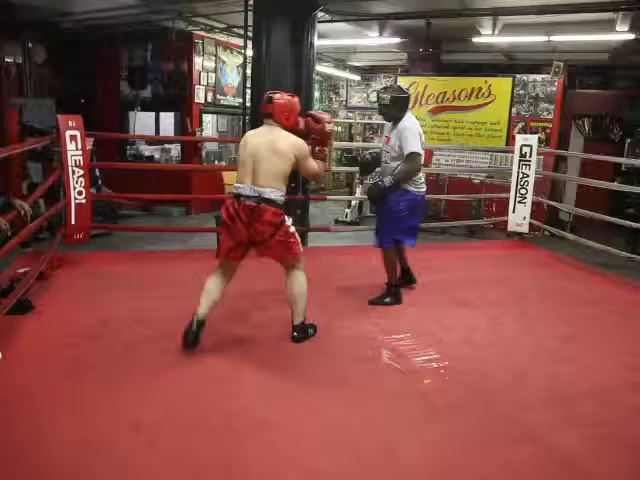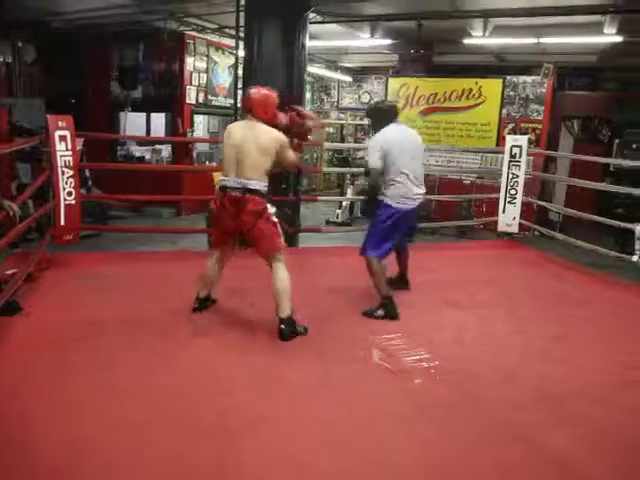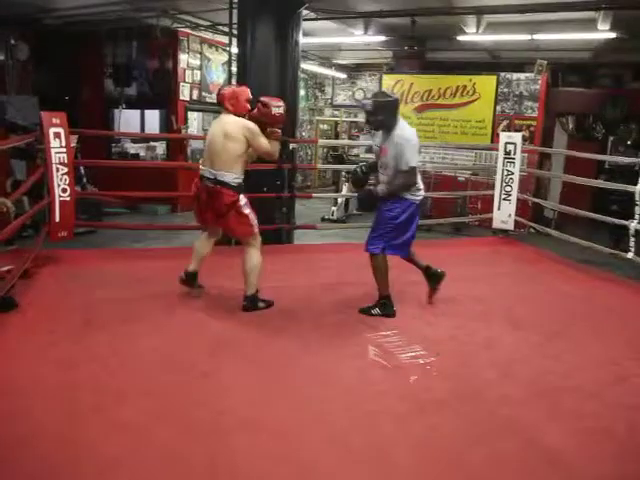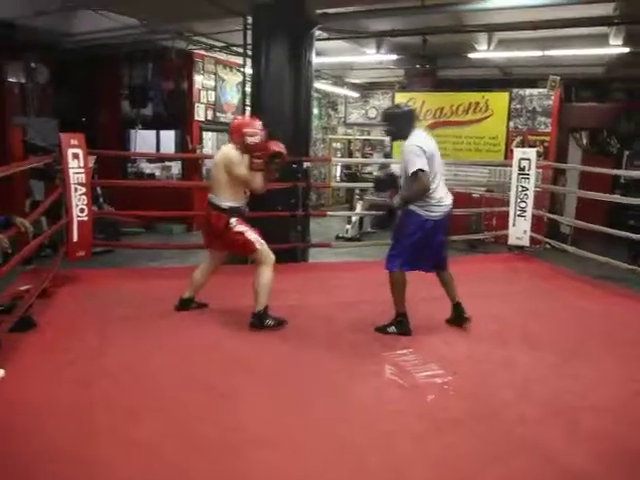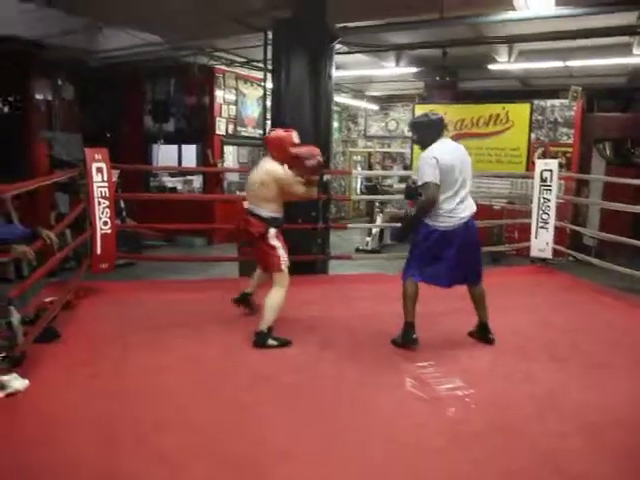
dt=0.3s
person 1, frame 1
left shoulder: (248, 137)
right shoulder: (296, 144)
right elbow: (317, 175)
right wrist: (320, 144)
left hip: (238, 208)
right hip: (269, 213)
left knee: (223, 270)
right knee: (295, 267)
left ankle: (198, 321)
right ankle: (299, 327)
person 1, frame 2
left shoulder: (230, 129)
right shoulder: (275, 136)
right elbow: (293, 164)
right wrist: (297, 139)
left hip: (226, 199)
right hip: (254, 204)
left knee: (220, 252)
right knee: (278, 261)
left ankle: (202, 298)
right ankle: (286, 322)
person 1, frame 3
left shoulder: (216, 125)
right shoulder: (246, 126)
right elbow: (272, 154)
left wrist: (266, 128)
right wrist: (274, 126)
left hip: (206, 187)
right hip: (228, 193)
left knee: (211, 233)
right knee: (252, 243)
left ankle: (190, 273)
right ankle: (251, 298)
person 1, frame 4
left shoulder: (239, 155)
right shoulder: (231, 154)
left elbow: (257, 187)
right elbow: (256, 186)
left wrist: (267, 159)
right wrist: (258, 158)
left hip: (215, 214)
right hip: (227, 218)
left knee: (213, 260)
right knee: (267, 259)
left ankle: (186, 299)
right ankle: (260, 315)
person 1, frame 5
left shoulder: (267, 164)
right shoulder: (278, 172)
left elbow: (291, 188)
right elbow: (310, 194)
left wrist: (305, 171)
right wrist: (311, 173)
left hip: (252, 221)
right hip: (265, 227)
left knee: (268, 264)
right knee: (280, 282)
left ankle: (246, 295)
right ankle: (263, 334)
person 2, frame 1
left shoulder: (407, 126)
right shoulder: (394, 124)
left elbow: (414, 165)
left wrist: (387, 183)
left hip: (405, 191)
right hip: (398, 189)
left knee: (388, 240)
right knee: (395, 235)
left ankle: (393, 290)
right ankle: (405, 274)
person 2, frame 2
left shoulder: (378, 140)
right shoulder: (415, 136)
left elbow: (374, 179)
left wrist: (372, 198)
left hip: (393, 202)
right hip: (414, 199)
left knee: (372, 251)
right knee: (399, 240)
left ankle: (387, 304)
right ankle: (402, 279)
person 2, frame 3
left shoulder: (404, 137)
right shoulder: (384, 130)
left elbow: (409, 179)
left wrist: (379, 191)
right wrist: (367, 168)
left hip: (403, 198)
right hip: (393, 195)
left knee: (376, 246)
right knee: (397, 244)
left ankle: (385, 303)
right ankle: (430, 272)
person 2, frame 4
left shoulder: (412, 145)
right shoulder: (421, 138)
left elbow: (422, 185)
left wrist: (397, 201)
right wrist: (397, 185)
left hip: (422, 213)
right hip: (438, 211)
left knee: (396, 263)
right knee: (438, 263)
left ankle: (401, 321)
right ankle: (457, 310)
person 2, frame 5
left shoulder: (430, 156)
right shoulder: (461, 150)
left elbow: (430, 198)
left wrist: (412, 217)
left hip: (438, 225)
right hip: (466, 221)
left knee: (411, 274)
right knee: (472, 278)
left ankle: (408, 330)
right ankle: (484, 328)
